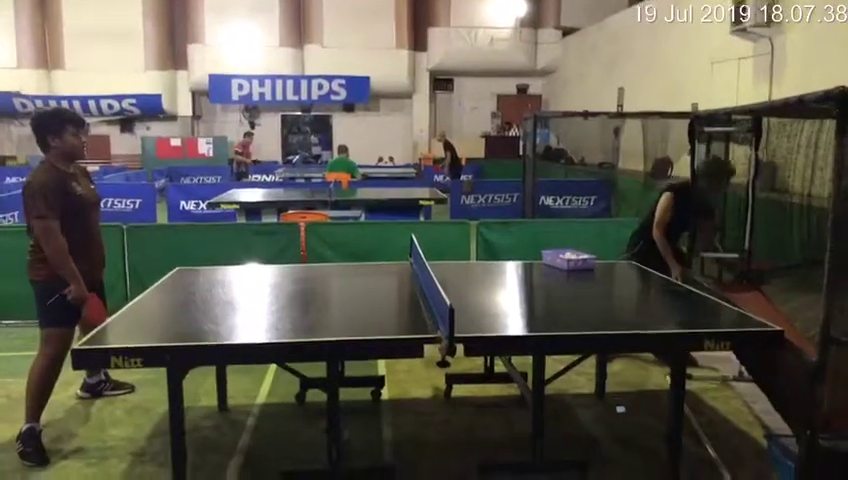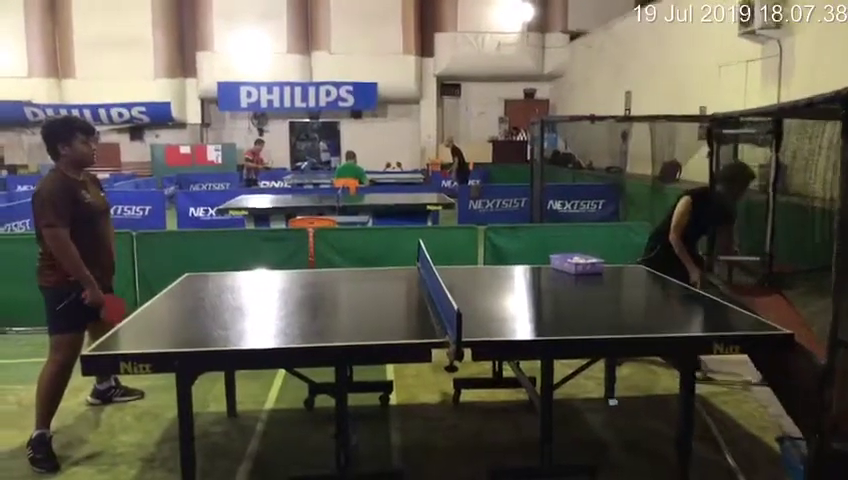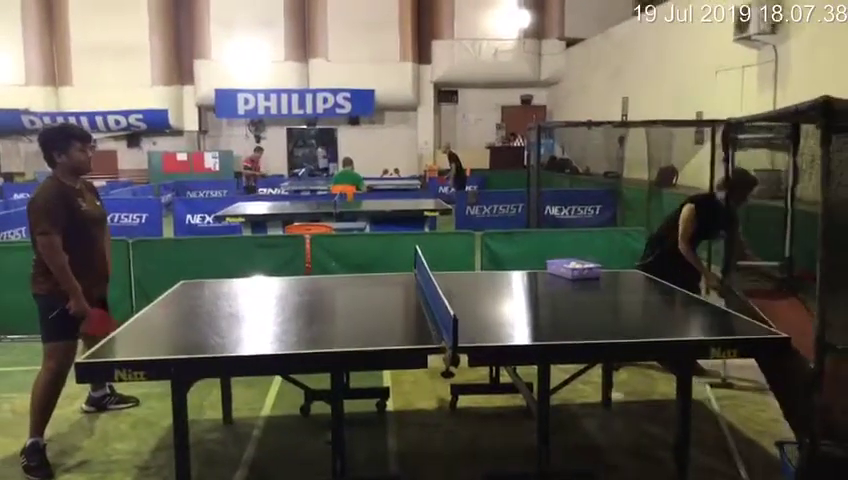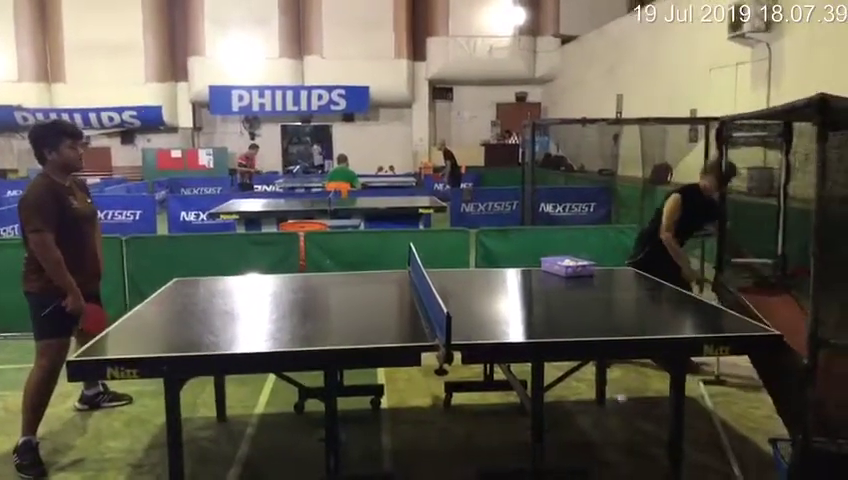
dt=0.3s
person 1, frame 1
left shoulder: (79, 172)
right shoulder: (43, 181)
right elbow: (49, 236)
left wrist: (91, 272)
right wrist: (74, 280)
left hip: (88, 272)
right hip: (58, 279)
left knee: (95, 327)
right knee: (53, 349)
left ankle: (94, 380)
right ankle: (29, 431)
person 1, frame 2
left shoulder: (90, 181)
right shoulder: (53, 189)
right elbow: (59, 243)
left wrist: (104, 273)
right wrist: (88, 284)
left hip: (97, 278)
right hip: (67, 285)
left knee: (104, 334)
right knee: (63, 355)
left ankle: (104, 386)
right ankle: (40, 437)
person 1, frame 3
left shoulder: (88, 189)
right shoulder: (49, 196)
right elbow: (50, 250)
left wrist: (105, 273)
right wrist: (75, 295)
left hip: (93, 287)
right hip: (60, 294)
left knee: (100, 342)
right knee: (57, 364)
left ankle: (99, 394)
right ankle: (33, 445)
person 1, frame 4
left shoulder: (78, 186)
right shoulder: (39, 194)
right elbow: (43, 248)
left wrist: (95, 272)
right wrist: (71, 292)
left hip: (85, 284)
right hip: (52, 291)
left knee: (93, 339)
right knee: (49, 361)
left ankle: (92, 392)
right ankle: (26, 443)
person 2, frame 1
left shoulder: (705, 206)
right shoulder: (673, 194)
left elbow: (706, 241)
right elbow: (657, 232)
right wrist: (673, 265)
left hip: (669, 249)
right hip: (644, 247)
person 2, frame 2
left shoulder: (724, 206)
right shoulder: (692, 200)
left elbow: (725, 246)
right elbow: (674, 237)
right wrist: (692, 269)
left hip: (686, 252)
right hip: (662, 250)
person 2, frame 3
left shoulder: (728, 217)
right shoulder: (696, 205)
left elbow: (739, 249)
right elbow: (683, 244)
right wrist: (706, 273)
left hip: (683, 258)
right hip: (659, 254)
person 2, frame 4
left shoulder: (712, 208)
right shoulder: (680, 196)
right elbow: (666, 234)
right wrist: (685, 267)
left hip: (672, 255)
right hip: (649, 252)
